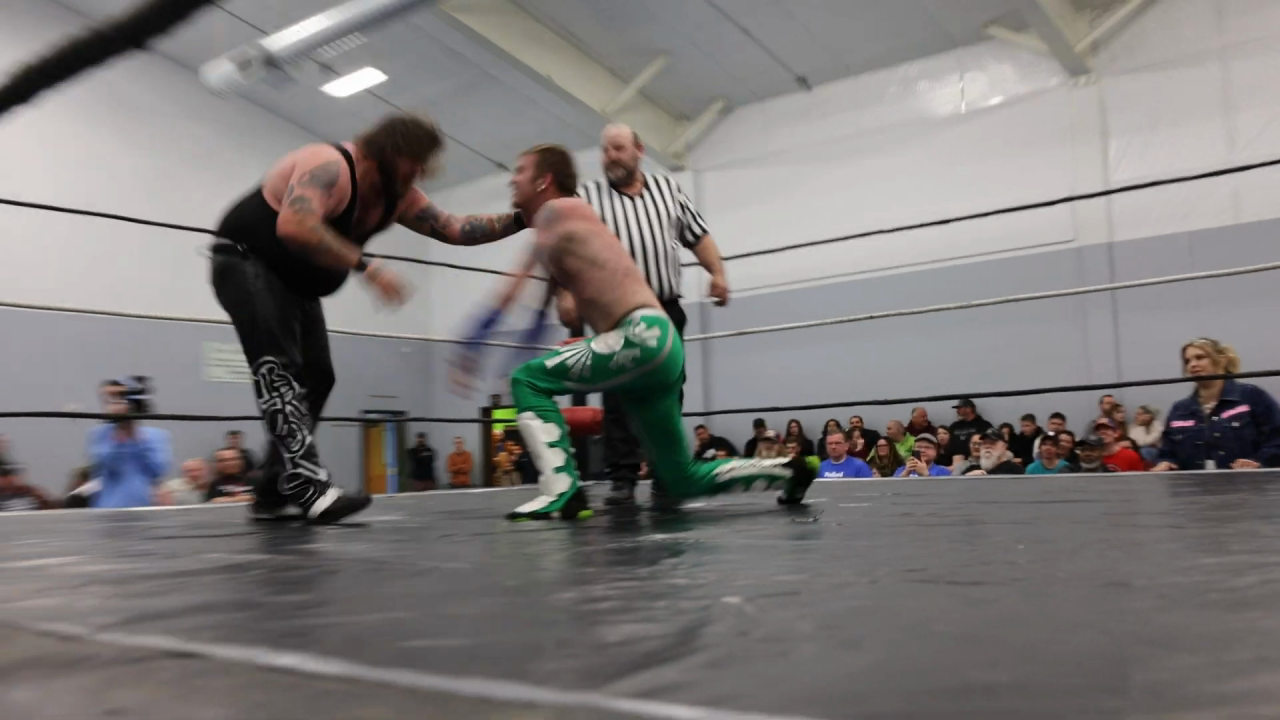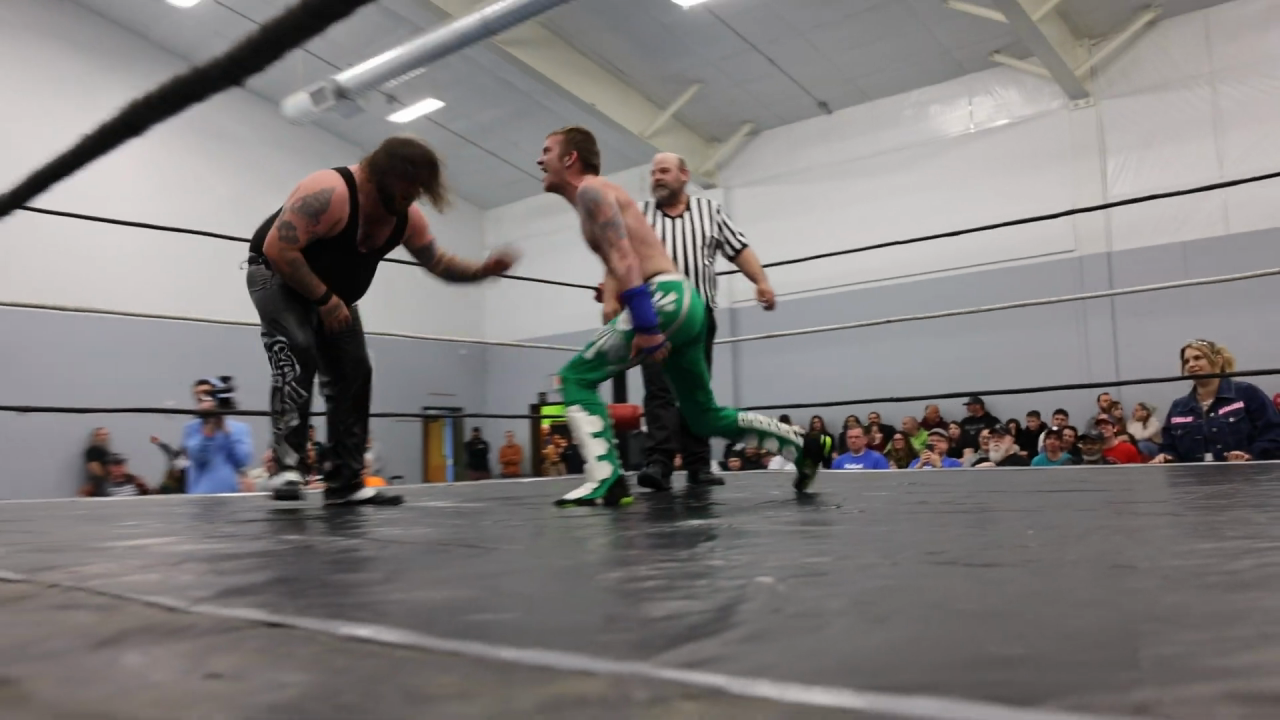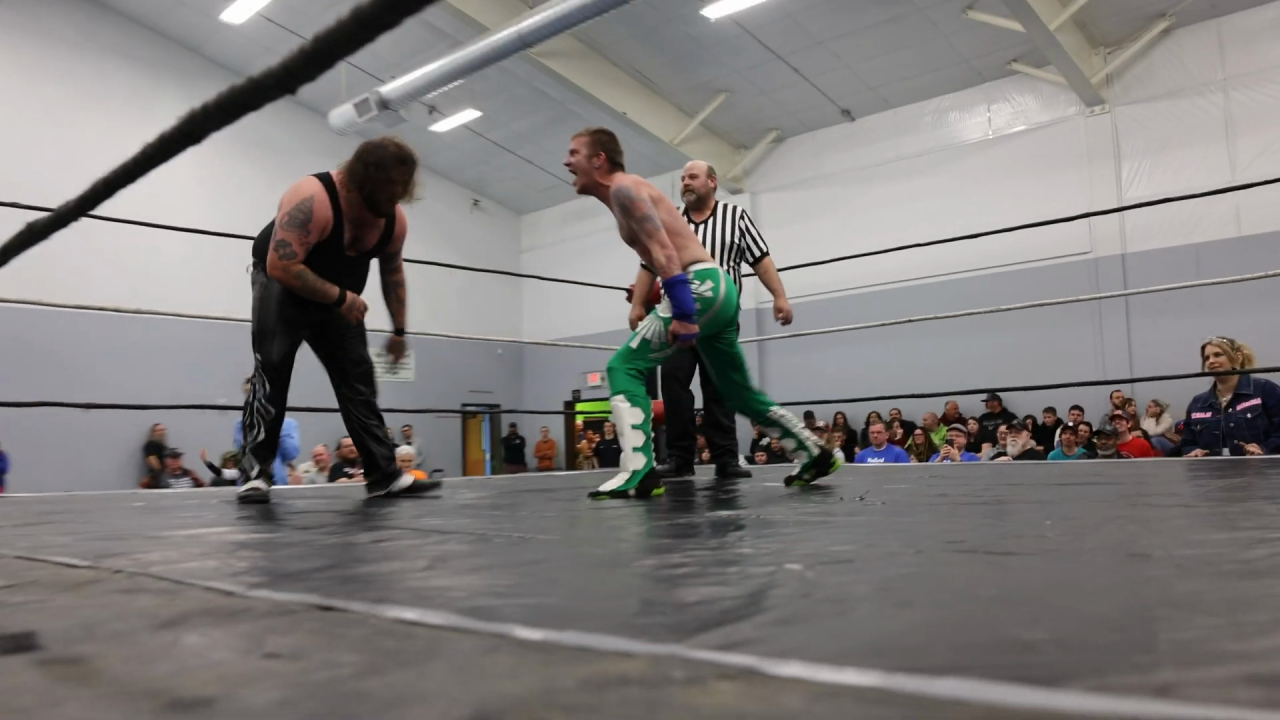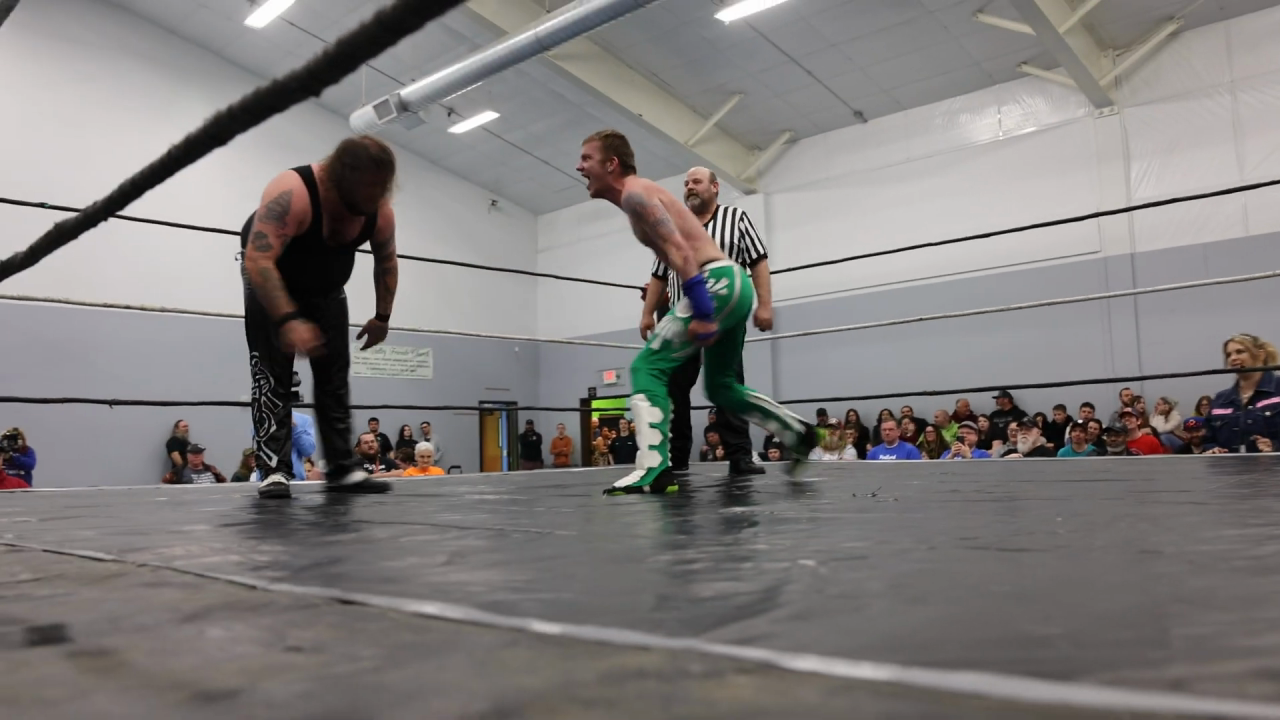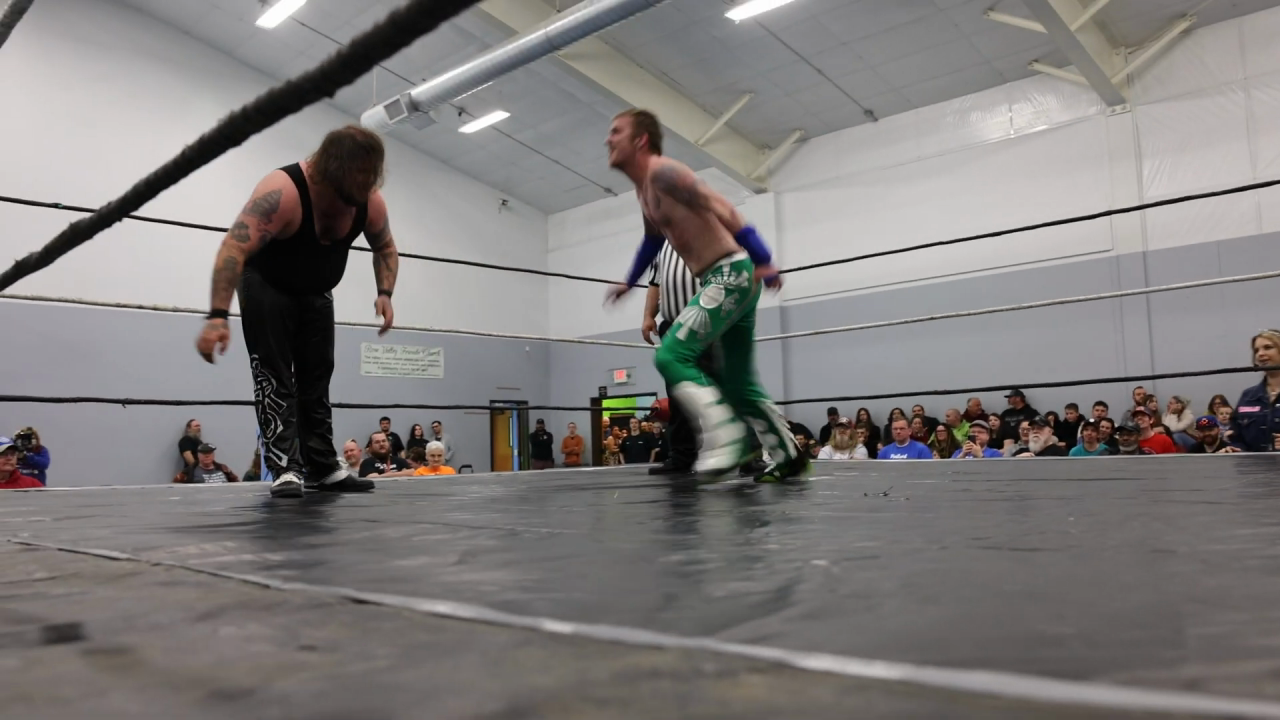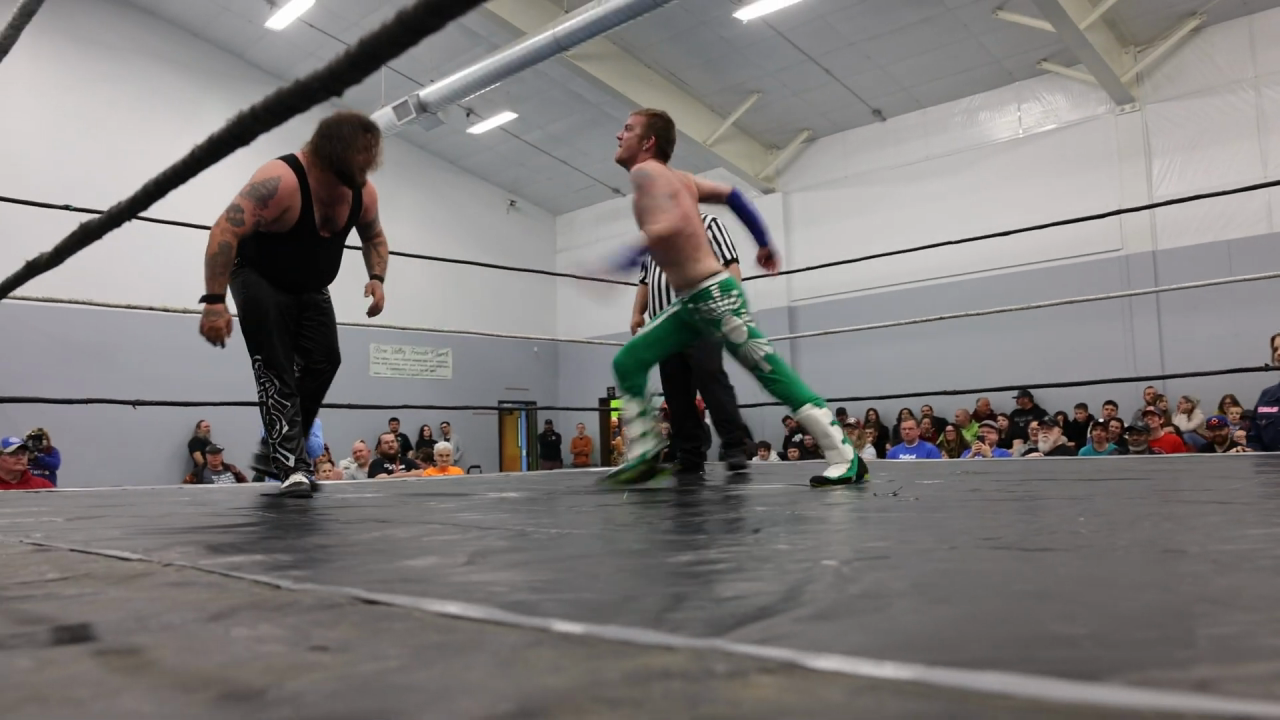
dt=0.2s
person 1, frame 1
left shoulder: (395, 195)
right shoulder: (331, 168)
left elbow: (451, 229)
right elbow: (295, 228)
left wrist: (515, 223)
right wrist: (367, 267)
left hip: (296, 282)
right hip: (246, 261)
left knee: (315, 376)
right knee: (280, 368)
left ankle: (275, 494)
right ankle: (315, 491)
person 1, frame 2
left shoulder: (407, 215)
right shoulder: (329, 191)
left elbow: (440, 263)
right elbow: (276, 249)
left wrist: (483, 269)
right wrist: (324, 299)
left hip: (334, 290)
right hip: (277, 275)
left knee: (351, 376)
right knee: (297, 349)
left ankle: (343, 483)
right ankle: (289, 464)
person 1, frame 3
left shoulder: (393, 218)
right shoulder: (313, 199)
left elbow: (392, 274)
right elbow: (282, 267)
left wrist: (399, 331)
right wrist: (340, 298)
left hip: (334, 299)
right hip: (282, 285)
left knee: (358, 379)
right knee: (273, 368)
left ankle: (386, 475)
right ankle: (256, 474)
person 1, frame 4
left shoulder: (380, 210)
right shoulder: (293, 191)
left elbow: (386, 261)
right elbow: (258, 258)
left wrist: (381, 316)
right wrist: (288, 320)
left hip: (326, 291)
right hip: (272, 281)
left knee: (333, 372)
right knee: (273, 367)
left ankle: (343, 468)
right ankle: (274, 470)
person 1, frame 5
left shoulder: (369, 202)
right shoulder: (284, 191)
left elbow: (386, 248)
right elbow: (233, 249)
left wrist: (385, 294)
right wrist: (217, 317)
left hip: (315, 292)
right hip: (265, 282)
left knee: (317, 371)
right knee: (274, 373)
left ankle: (322, 466)
right ankle: (286, 469)
person 1, frame 6
left shoulder: (361, 190)
right shoulder: (280, 180)
left elbow: (374, 238)
right elbow: (224, 233)
left wrist: (376, 278)
right wrist: (214, 301)
left hip: (310, 289)
right hip: (260, 281)
left knee: (323, 363)
right knee: (277, 374)
left ankle: (279, 454)
right ankle: (291, 469)
person 2, frame 1
left shoulder: (558, 210)
right shoulder: (571, 225)
left elbow: (518, 282)
right elbow: (556, 297)
left wrist: (472, 346)
left hip: (644, 339)
right hip: (655, 347)
left knee: (526, 383)
left ankle: (560, 493)
right ankle: (788, 469)
person 2, frame 2
left shoulder: (591, 190)
right shoulder: (598, 197)
left elbow: (624, 258)
left wrist: (646, 326)
left hip: (666, 298)
right hip: (685, 302)
left knee: (576, 376)
right knee: (704, 416)
left ankle: (604, 481)
right ankle: (795, 443)
person 2, frame 3
left shoulder: (624, 188)
right shoulder: (623, 197)
left elbow: (662, 249)
left wrist: (682, 313)
right wrist: (684, 310)
left hip: (701, 285)
right hip: (716, 289)
left knee: (624, 367)
right knee: (738, 394)
left ankle: (637, 472)
right ankle: (814, 454)
person 2, frame 4
left shoulder: (637, 195)
right shoulder: (635, 199)
left elbow: (680, 249)
left wrist: (701, 313)
left hip: (715, 283)
right hip: (723, 285)
left knee: (647, 369)
right knee: (723, 385)
left ankle: (653, 470)
right ankle: (798, 433)
person 2, frame 5
left shoulder: (662, 170)
right shoulder: (648, 182)
left elbow: (719, 206)
right elbow: (654, 238)
left wrist: (761, 258)
right wrist: (629, 280)
left hip: (730, 274)
right hip: (720, 278)
left knee: (672, 358)
right knee: (741, 386)
left ankle: (725, 448)
right ankle: (786, 455)
person 2, frame 6
left shoulder: (646, 172)
right shoulder: (678, 179)
left elbow: (665, 225)
right elbow: (732, 195)
left wrist: (623, 265)
right wrist: (762, 241)
left hip: (717, 298)
right hip: (692, 302)
left knee: (778, 382)
right knee: (628, 363)
left ankle: (845, 458)
right ankle: (644, 455)
person 3, frame 1
left shoulder: (668, 189)
right shoulder: (587, 196)
left elbow: (698, 235)
left wrist: (717, 273)
left hip: (665, 309)
right knee: (619, 393)
right ankle: (622, 478)
person 3, frame 2
left shoulder: (709, 210)
right shoulder: (638, 215)
left elbow: (739, 249)
left wrist: (761, 281)
right wrist: (611, 299)
left hip: (698, 317)
right knee: (659, 386)
left ankle: (698, 465)
right ankle: (659, 462)
person 3, frame 3
left shoulder: (736, 216)
left elbow: (760, 259)
right elbow: (648, 268)
left wrist: (780, 296)
right wrist: (637, 305)
left knee: (719, 390)
right knee: (674, 382)
left ankle: (726, 460)
right ankle: (679, 457)
person 3, frame 4
left shoulder: (735, 218)
left elbow: (758, 263)
right elbow: (659, 275)
left wrist: (764, 304)
right wrist: (648, 313)
right knee: (675, 387)
left ankle: (740, 456)
right ankle: (676, 456)
person 3, frame 5
left shoulder: (721, 223)
right shoulder: (668, 235)
left elbow: (744, 265)
right elbow: (657, 281)
left wrist: (744, 304)
right wrist: (649, 315)
left hip: (713, 323)
right hip: (675, 327)
left knee: (729, 387)
right knee: (678, 391)
left ankle: (748, 453)
right ankle: (681, 455)
person 3, frame 6
left shoulder: (707, 224)
left elbow: (730, 265)
right elbow: (646, 280)
right wrist: (638, 312)
left knee: (711, 380)
right knee: (676, 392)
left ankle: (736, 446)
right ankle: (689, 456)
